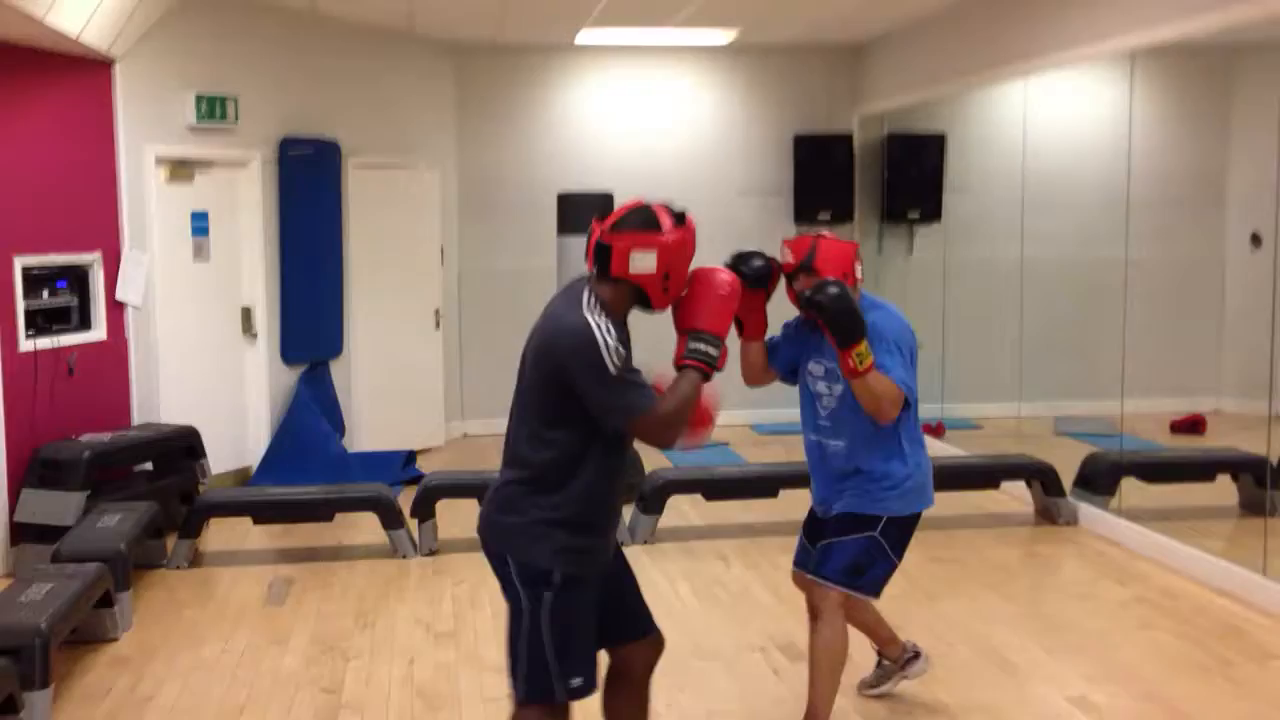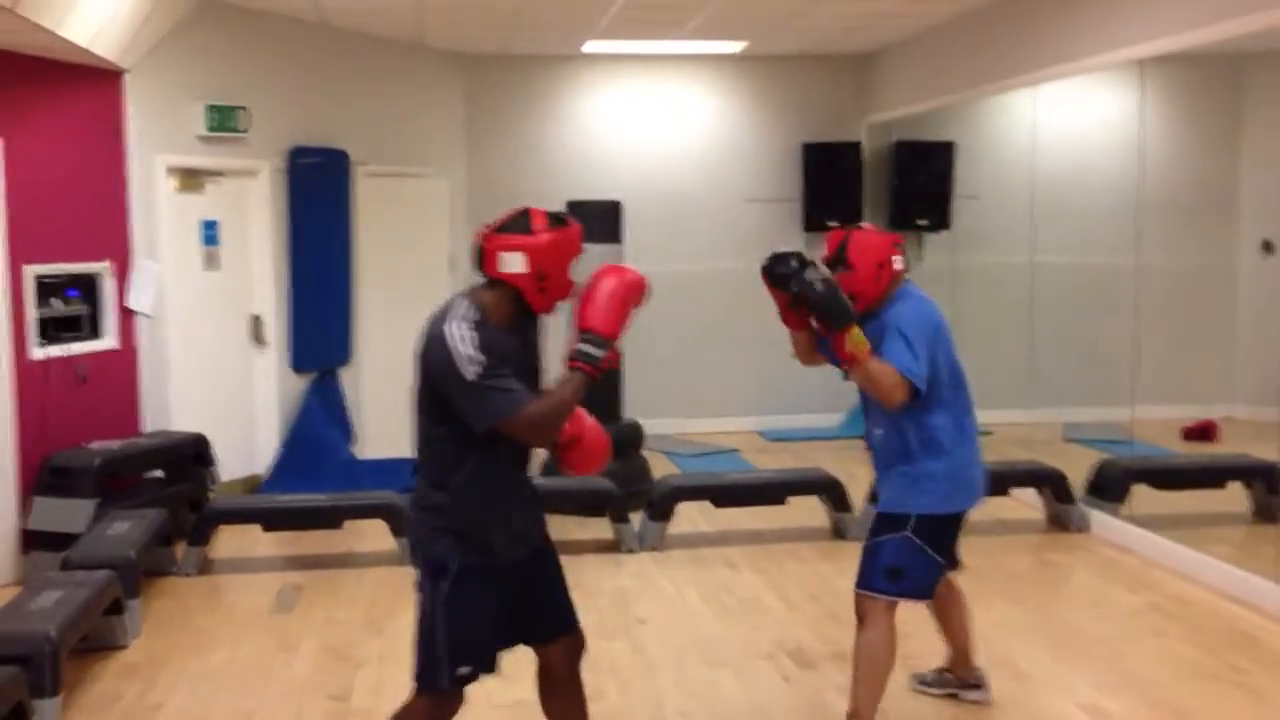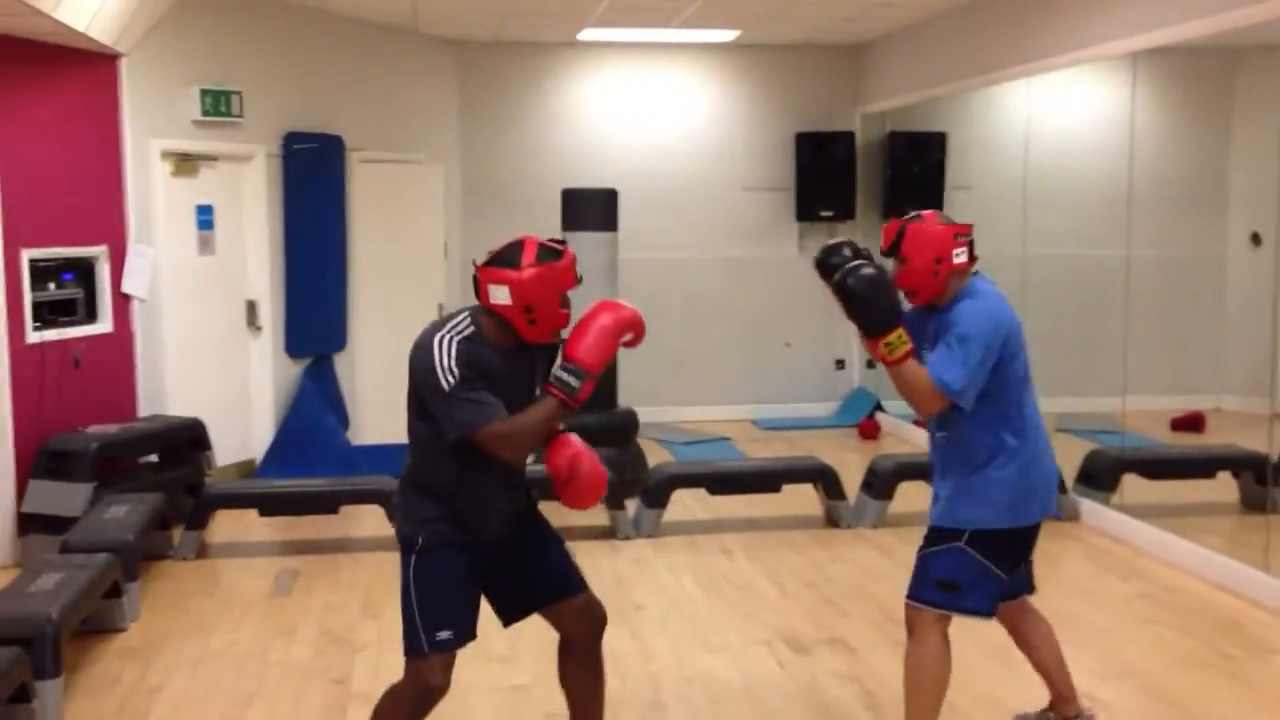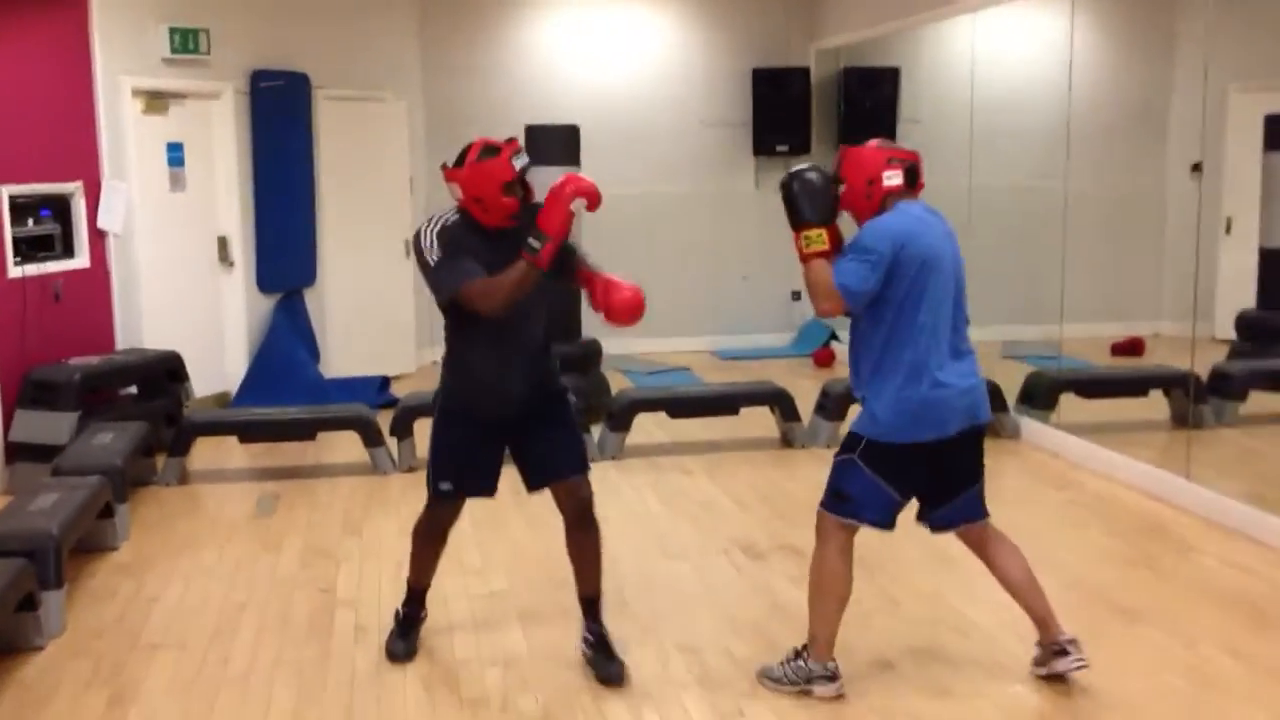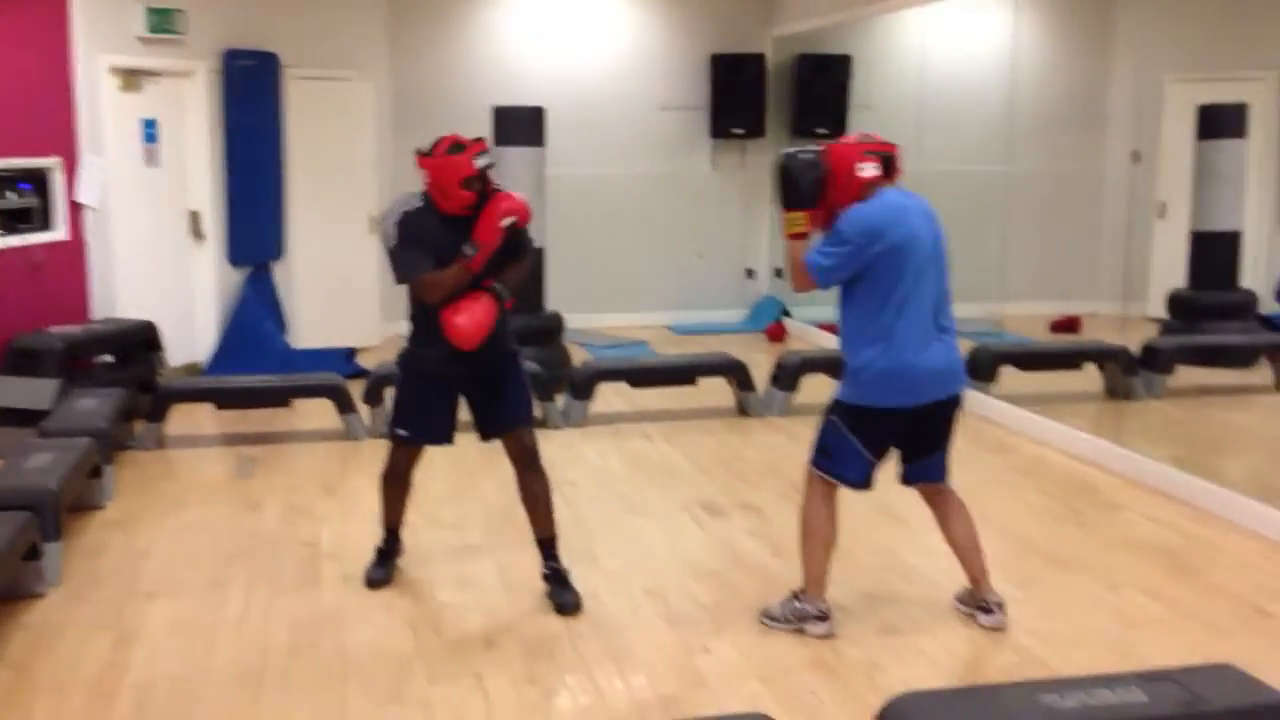
dt=1s
person 1, frame 1
left shoulder: (884, 326)
right shoulder: (808, 327)
left elbow: (885, 409)
right elbow: (756, 374)
left wrist: (850, 342)
right wrist: (750, 314)
left hip: (885, 490)
right hip: (838, 487)
left knee: (827, 598)
right knee: (810, 580)
right ankle: (898, 654)
person 1, frame 2
left shoulder: (908, 315)
right shoulder: (877, 310)
left elbow: (892, 394)
right elbow: (810, 354)
left wrist: (843, 327)
right wrist: (793, 308)
left hip: (929, 478)
right hip: (933, 473)
left knee: (874, 603)
right knee: (933, 577)
right ankle: (964, 672)
person 1, frame 3
left shoulder: (979, 318)
right shoulder: (941, 305)
left elbow: (929, 400)
right elbow: (886, 350)
left wrist: (883, 329)
right wrist: (860, 304)
left hip: (990, 494)
right hip: (1006, 488)
left knee: (925, 616)
right knee: (1008, 603)
person 1, frame 4
left shoulder: (889, 230)
right shoulder: (931, 225)
left elbow: (830, 301)
right elbow: (871, 277)
left wrist: (810, 228)
right wrist: (829, 225)
left hip: (898, 416)
right hip: (959, 408)
left knee: (834, 528)
right knee: (977, 530)
left ankle: (818, 662)
right ankle: (1057, 643)
person 1, frame 5
left shoulder: (867, 218)
right shoulder: (918, 211)
left elbow: (803, 278)
left wrist: (798, 211)
right wrist: (824, 213)
left hip: (879, 384)
right hip: (938, 377)
left knee: (821, 483)
right knee: (934, 488)
left ankle: (812, 604)
right ankle: (985, 597)
person 2, frame 1
left shoulder: (596, 305)
right shoulder: (582, 331)
right elbow: (660, 430)
left wrist: (658, 391)
right wrist: (701, 346)
left hip: (581, 533)
right hip: (541, 543)
left knee: (637, 651)
person 2, frame 2
left shoulder: (517, 316)
right shoulder: (456, 336)
right elbow: (534, 426)
left wrist: (563, 418)
right wrist: (594, 346)
left hip: (517, 529)
right hip: (457, 543)
left knee: (563, 652)
person 2, frame 3
left shoulder: (534, 338)
right shoulder: (445, 351)
right elbow: (509, 444)
left wrist: (559, 442)
right wrist: (578, 371)
left hip: (509, 516)
right hip: (442, 529)
left knee: (586, 620)
right knee: (428, 677)
person 2, frame 4
left shoulder: (535, 214)
right shoulder: (440, 238)
left elbow: (569, 261)
right elbow: (488, 302)
left wrist: (599, 284)
right wrist: (543, 238)
left hip: (538, 392)
right hip: (470, 401)
left knee: (578, 503)
right knee: (440, 513)
left ankle: (593, 631)
right ankle: (411, 612)
person 2, frame 5
left shoulder: (496, 206)
right shoulder: (405, 221)
left elbow: (522, 259)
right elbow: (432, 291)
left wrist: (493, 294)
right wrist: (480, 245)
left hip: (492, 351)
right hip: (431, 359)
left knee: (525, 452)
right knee: (401, 459)
left ankle: (553, 568)
right ankle: (390, 545)
